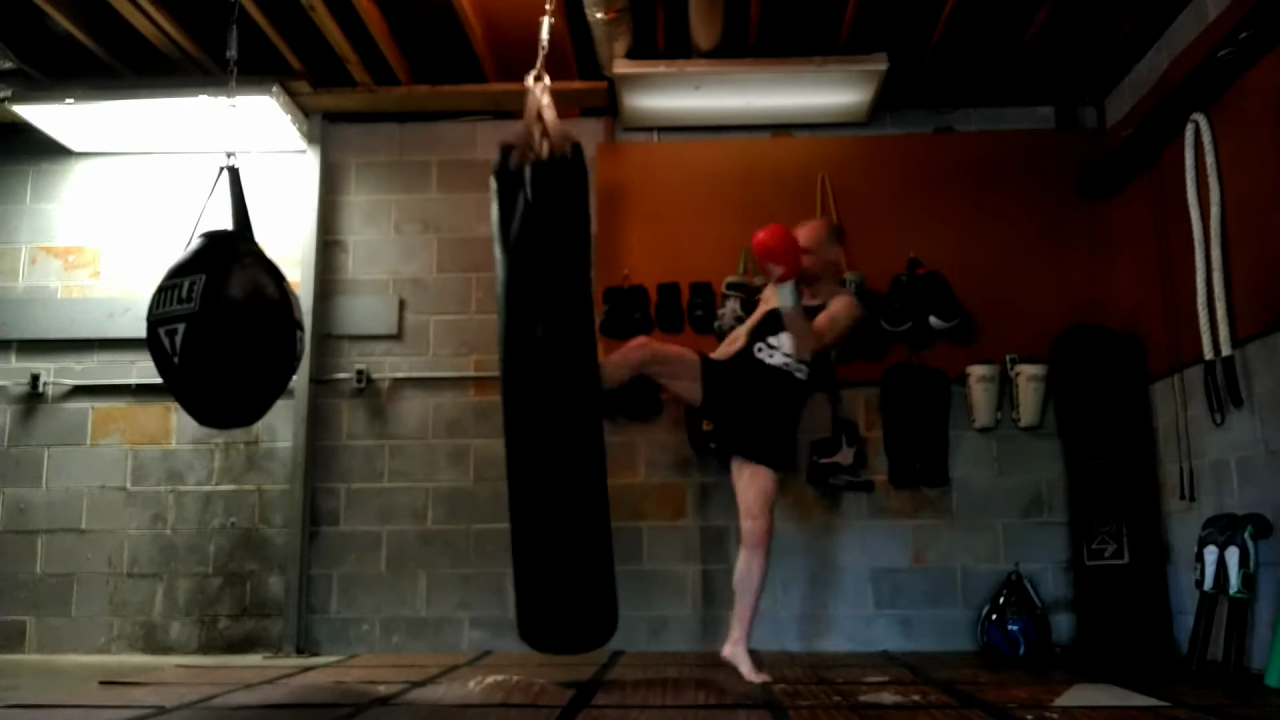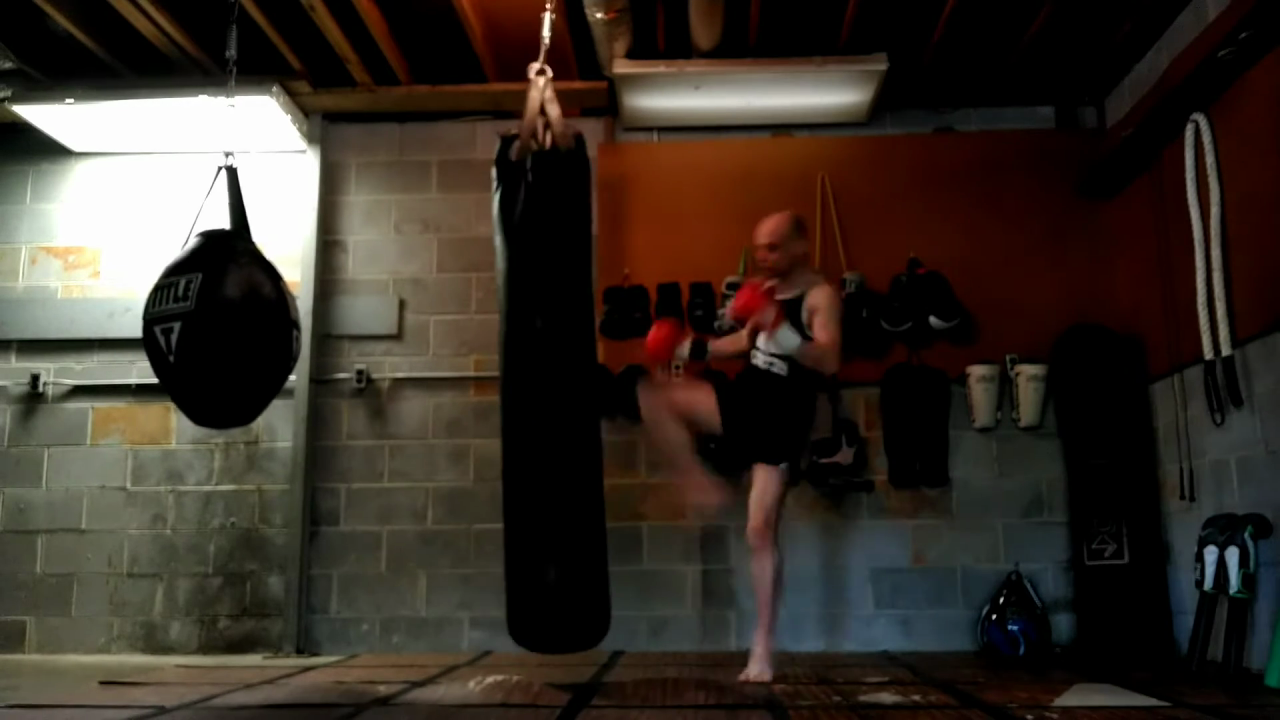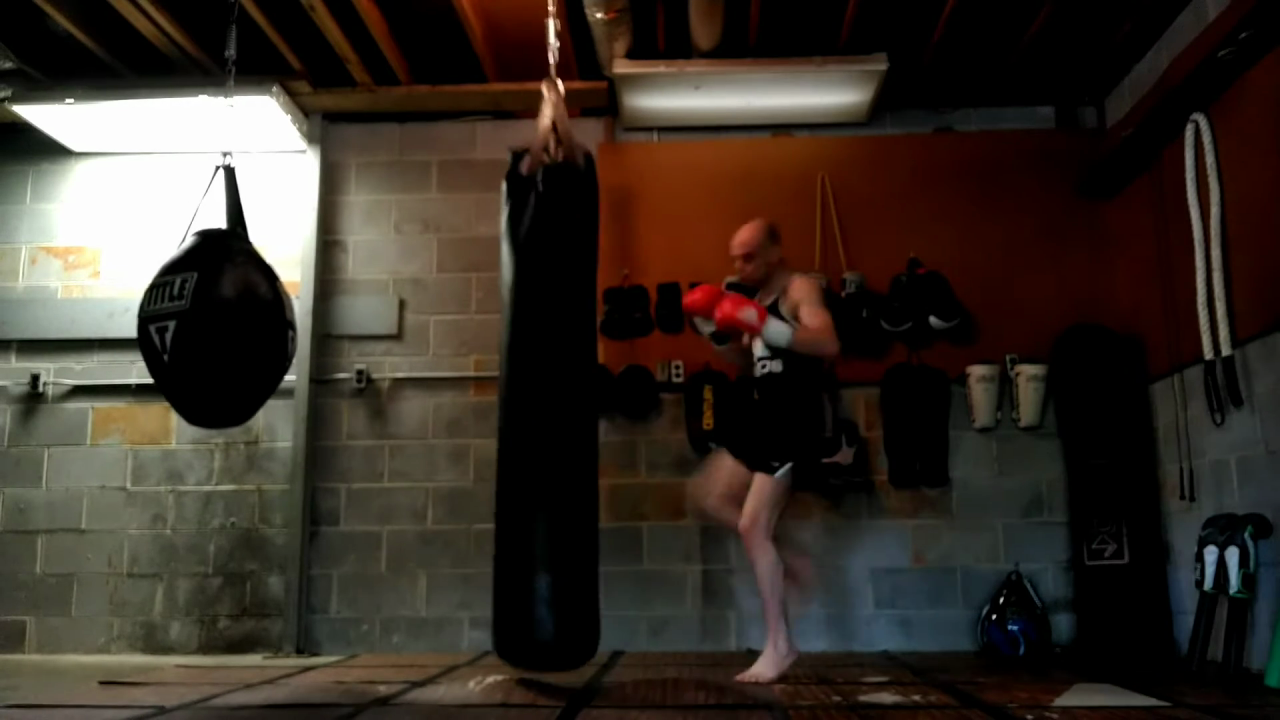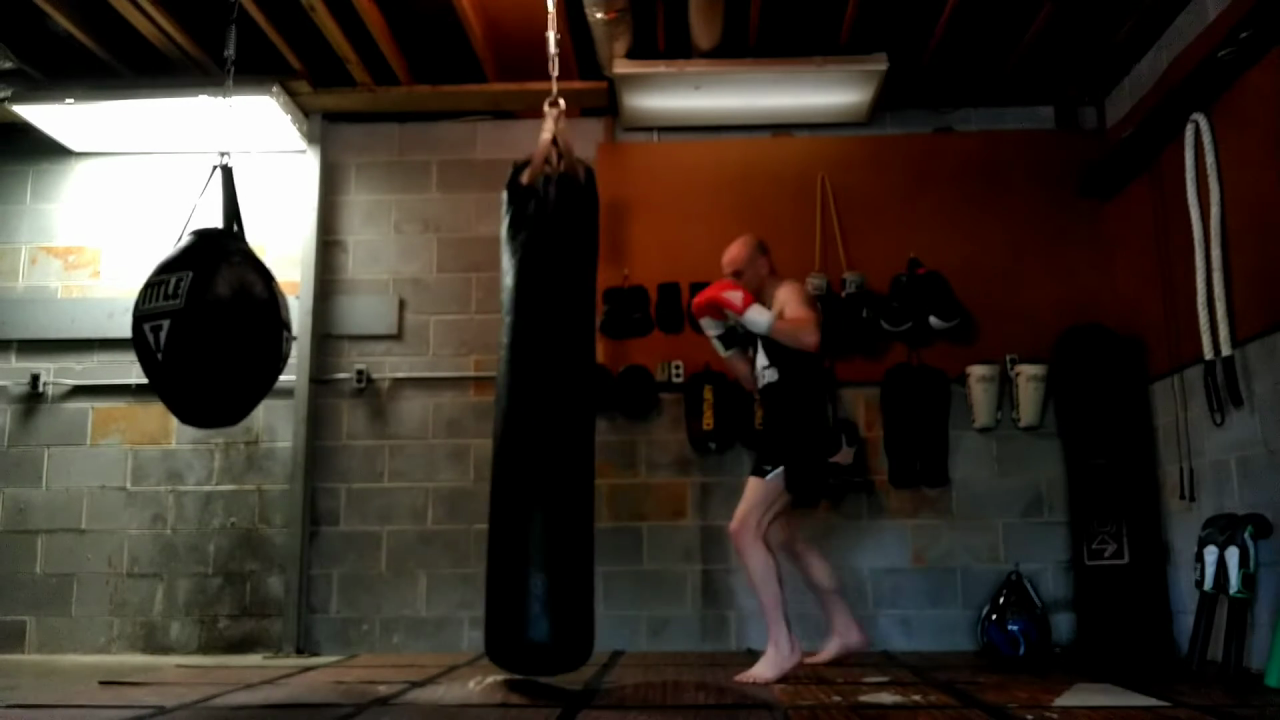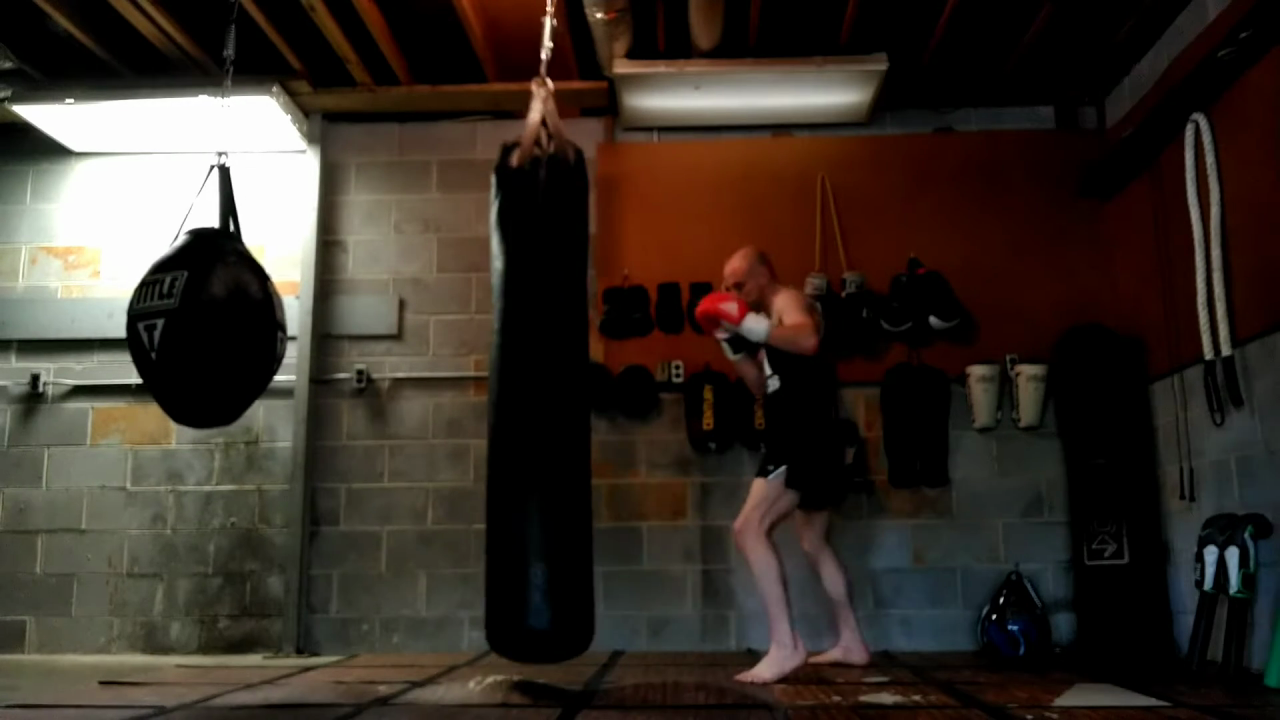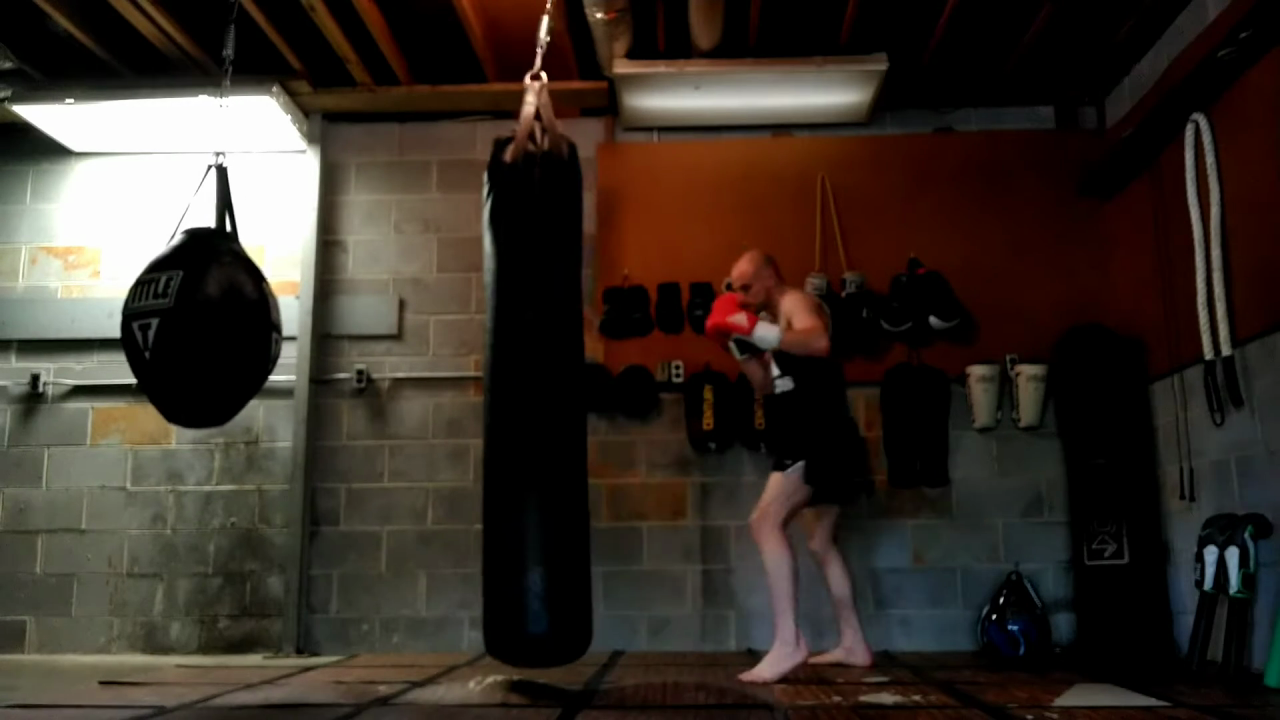
dt=0.1s
person 1, frame 1
left shoulder: (843, 304)
right shoulder: (776, 290)
left elbow: (807, 343)
left wrist: (786, 288)
left hip: (769, 417)
right hip: (729, 386)
left knee: (756, 531)
right knee: (645, 350)
left ankle: (737, 643)
person 1, frame 2
left shoulder: (822, 296)
right shoulder: (767, 291)
left elbow: (828, 362)
left wrist: (777, 329)
right wrist: (691, 349)
left hip: (784, 417)
right hip: (746, 400)
left knee: (760, 528)
right knee: (654, 393)
left ankle: (762, 645)
right ankle: (702, 485)
person 1, frame 3
left shoulder: (801, 287)
right shoulder: (762, 296)
left elbow: (827, 345)
right elbow: (747, 355)
left wrist: (760, 324)
right wrist: (712, 327)
left hip: (796, 421)
right hip: (765, 415)
left knee: (753, 528)
right knee: (709, 496)
left ankle: (778, 646)
right ankle: (790, 565)
person 1, frame 4
left shoulder: (789, 293)
right shoulder: (767, 309)
left elbow: (809, 337)
right elbow: (753, 380)
left wrist: (746, 311)
right wrist: (719, 332)
left hip: (796, 433)
right hip: (792, 434)
left knee: (745, 530)
right knee: (788, 539)
left ankle: (781, 646)
right ankle: (845, 629)
person 1, frame 5
left shoulder: (788, 300)
right shoulder: (769, 315)
left elbow: (807, 341)
right elbow: (762, 384)
left wrist: (745, 320)
right wrist: (729, 337)
left hip: (805, 435)
right hip: (803, 437)
left knee: (748, 529)
right knee: (813, 545)
left ankle: (784, 646)
right ankle: (851, 643)
person 1, frame 6
left shoulder: (797, 302)
right shoulder: (776, 317)
left elbow: (819, 343)
right elbow: (767, 384)
left wrist: (752, 329)
right wrist: (738, 341)
left hip: (818, 436)
right hip: (810, 438)
left knee: (765, 522)
right knee: (820, 542)
left ankle: (787, 642)
right ankle: (854, 643)
